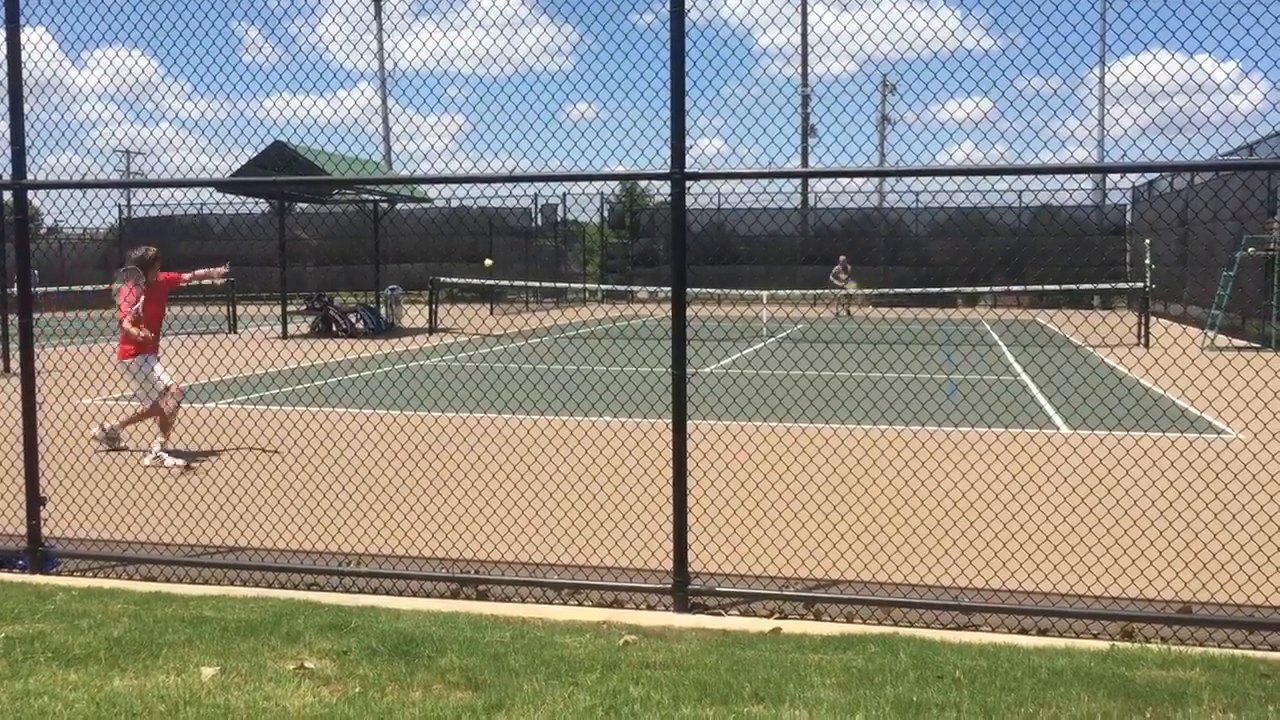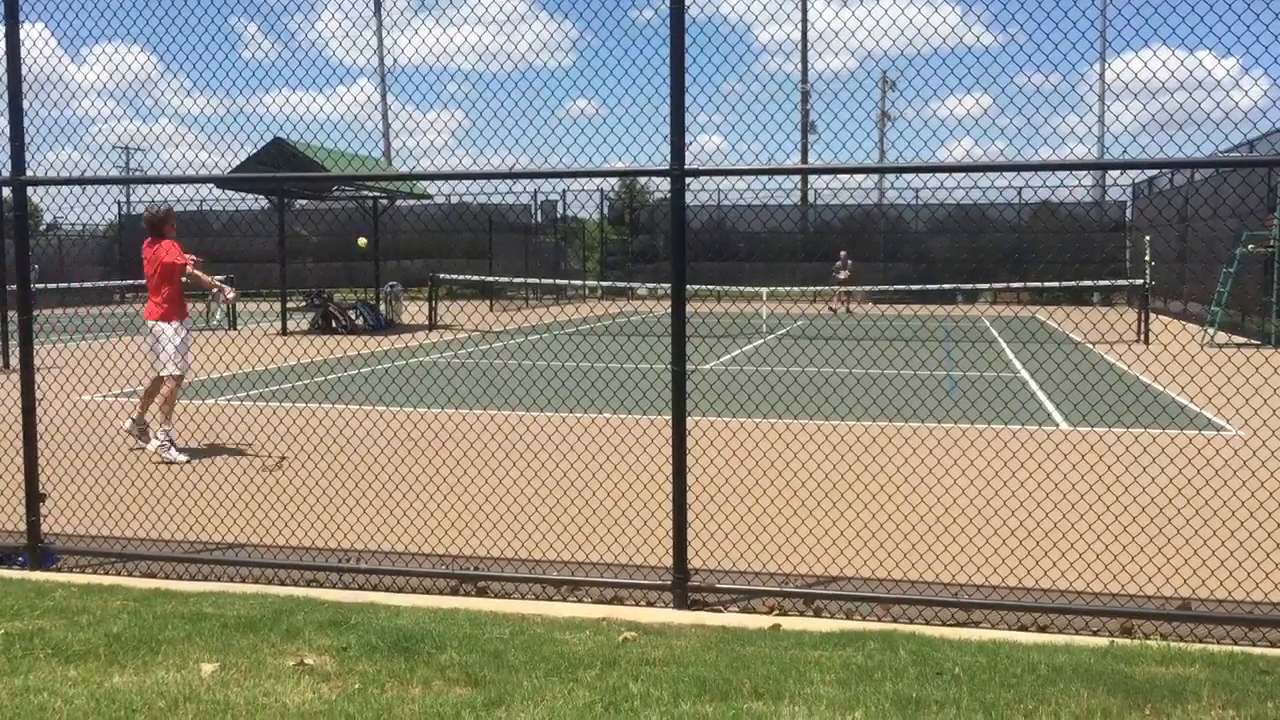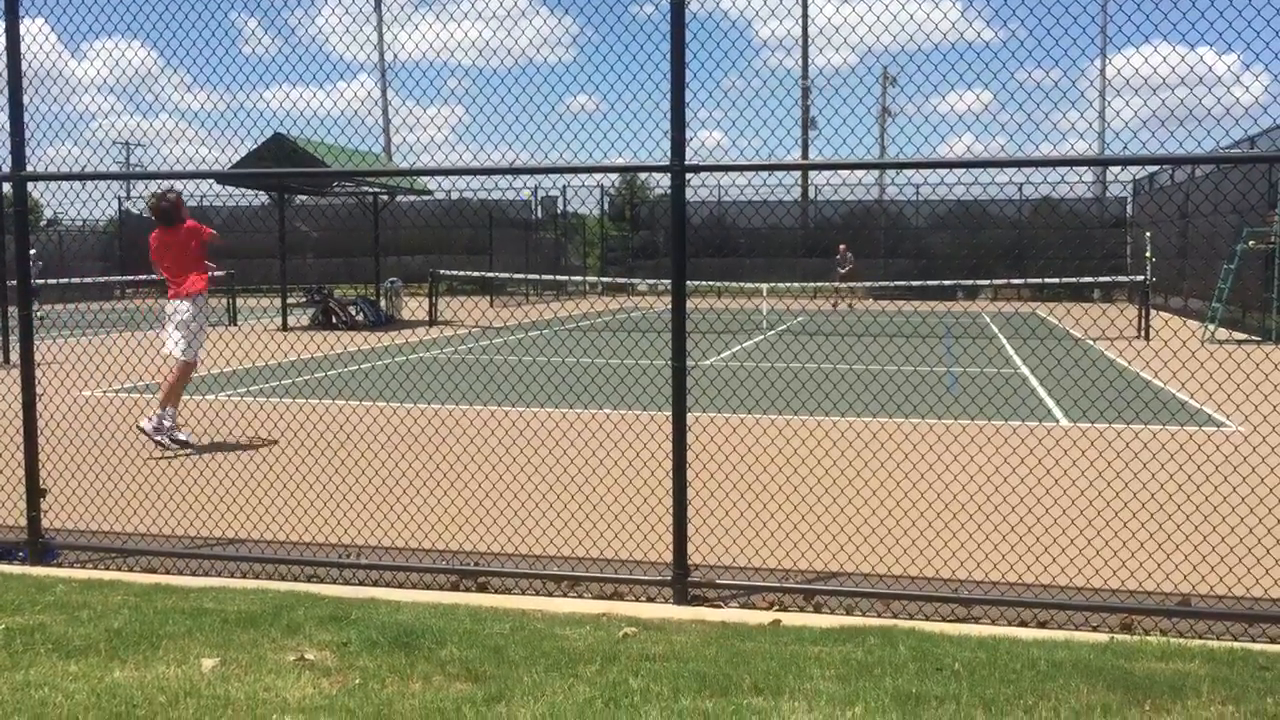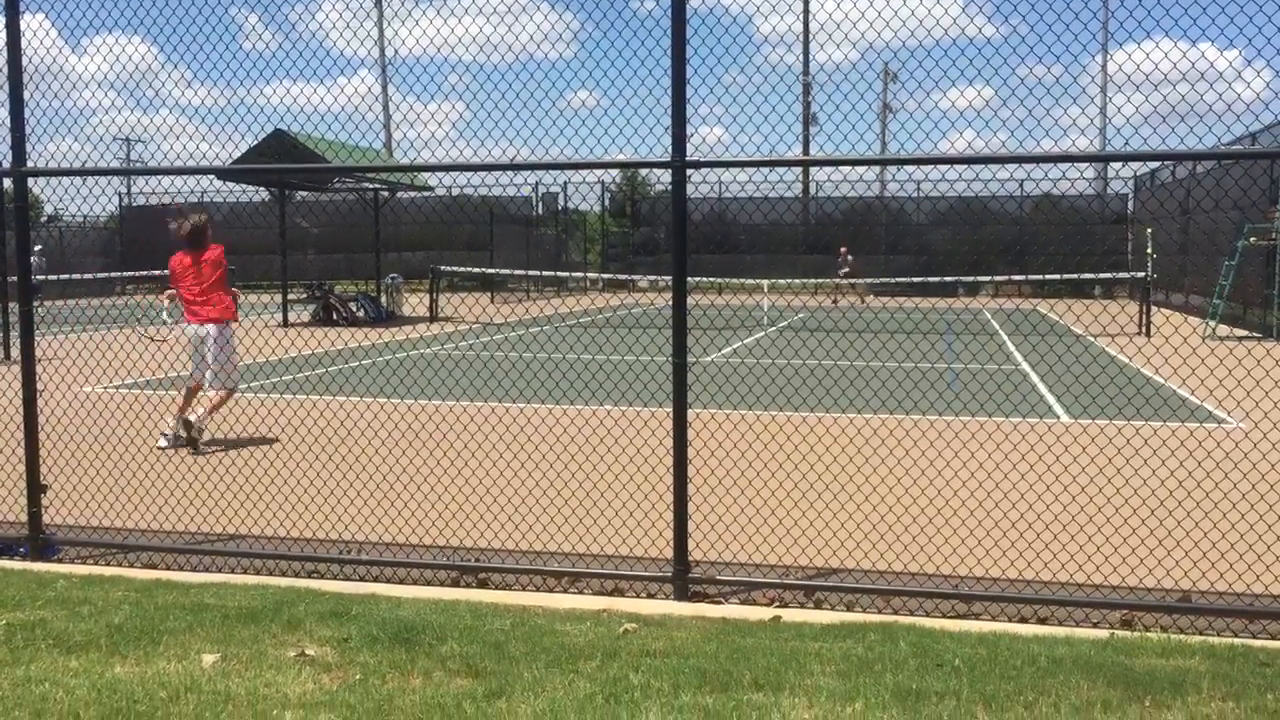
dt=0.2s
person 1, frame 1
left shoulder: (161, 281)
right shoulder: (130, 292)
left elbow: (190, 276)
right elbow: (125, 323)
left wrist: (213, 272)
right wrist: (137, 333)
left hip: (150, 355)
right hip: (134, 357)
left knee: (156, 405)
right knee: (173, 392)
left ankle: (109, 431)
right ankle: (158, 452)
person 1, frame 2
left shoulder: (149, 246)
right shoulder: (167, 247)
right elbow: (190, 271)
left wrist: (186, 258)
right wrist: (220, 287)
left hip: (159, 319)
right hip: (165, 320)
left knee: (165, 375)
right knee: (173, 377)
left ankle: (138, 420)
right ankle: (163, 440)
person 1, frame 3
left shoulder: (156, 238)
right shoulder: (191, 228)
right elbow: (211, 237)
left hip: (176, 301)
right hip: (193, 300)
left knee: (184, 364)
right knee: (185, 364)
left ankle: (168, 423)
right ankle: (157, 420)
person 1, frame 4
left shoulder: (176, 262)
right shoulder: (217, 253)
left elbow: (179, 292)
left hip: (194, 324)
right hip: (217, 325)
left knee: (196, 382)
right knee: (226, 387)
left ankle: (172, 433)
right ankle: (197, 420)
